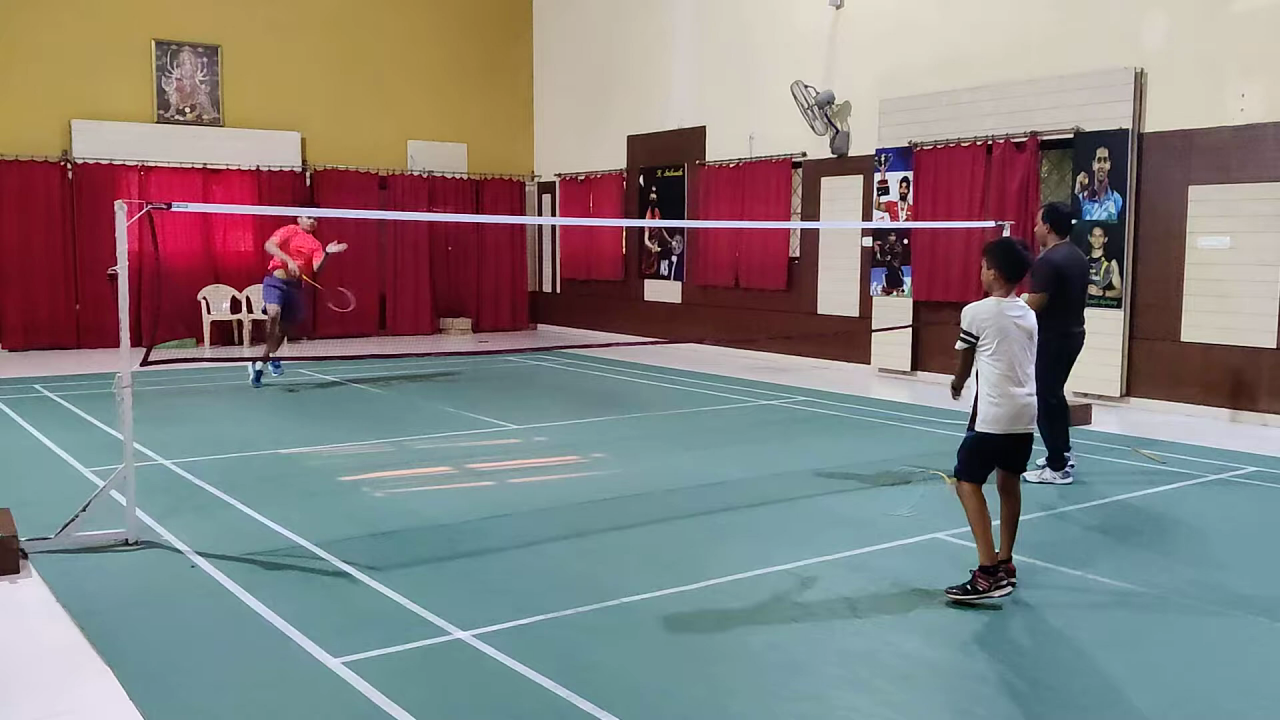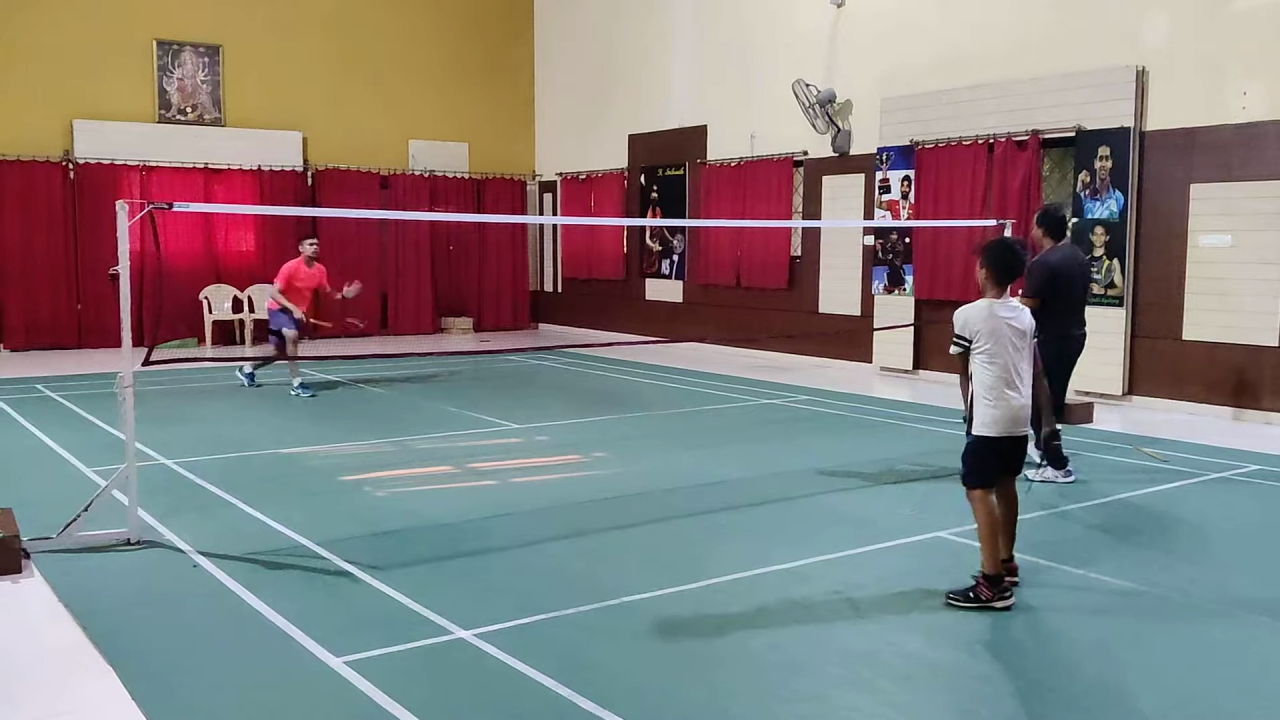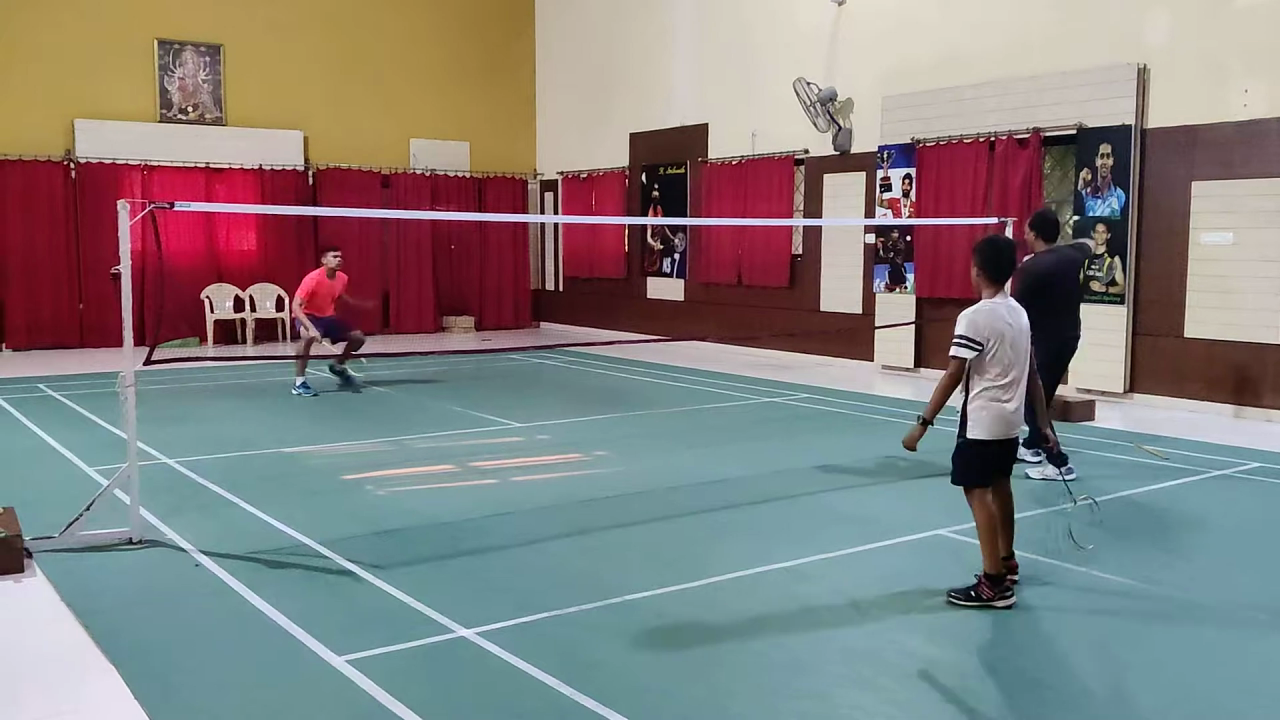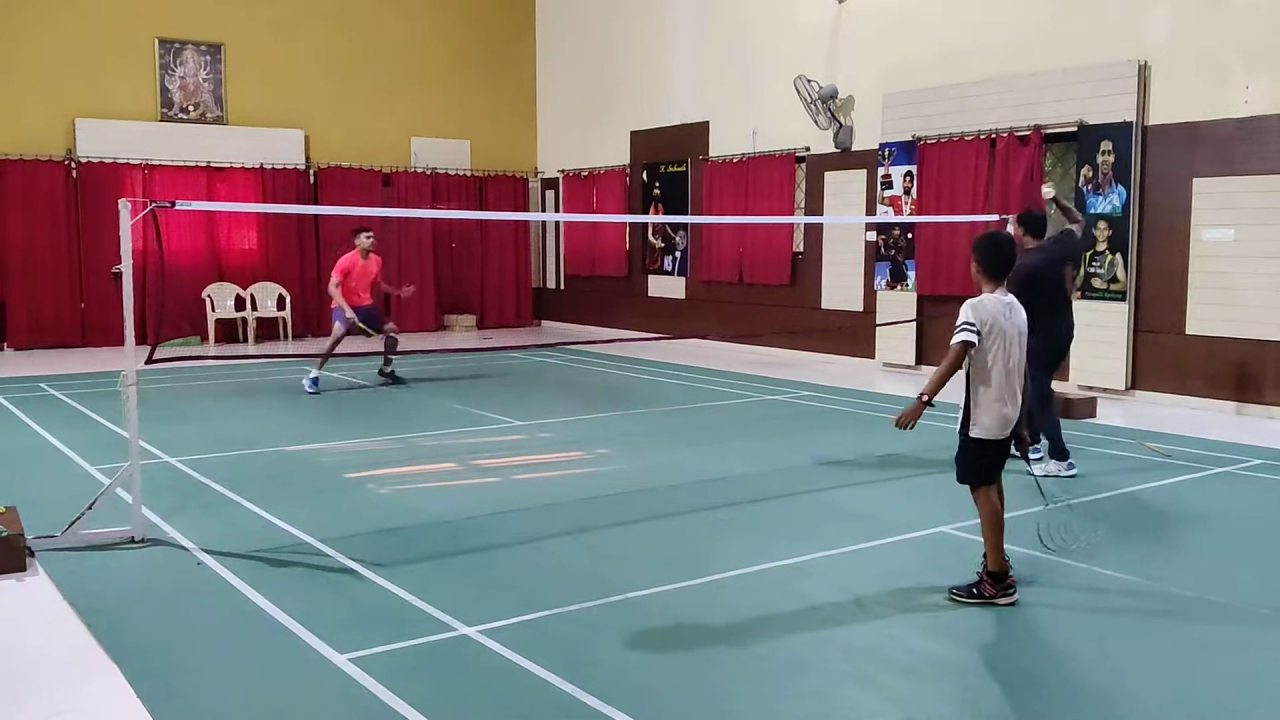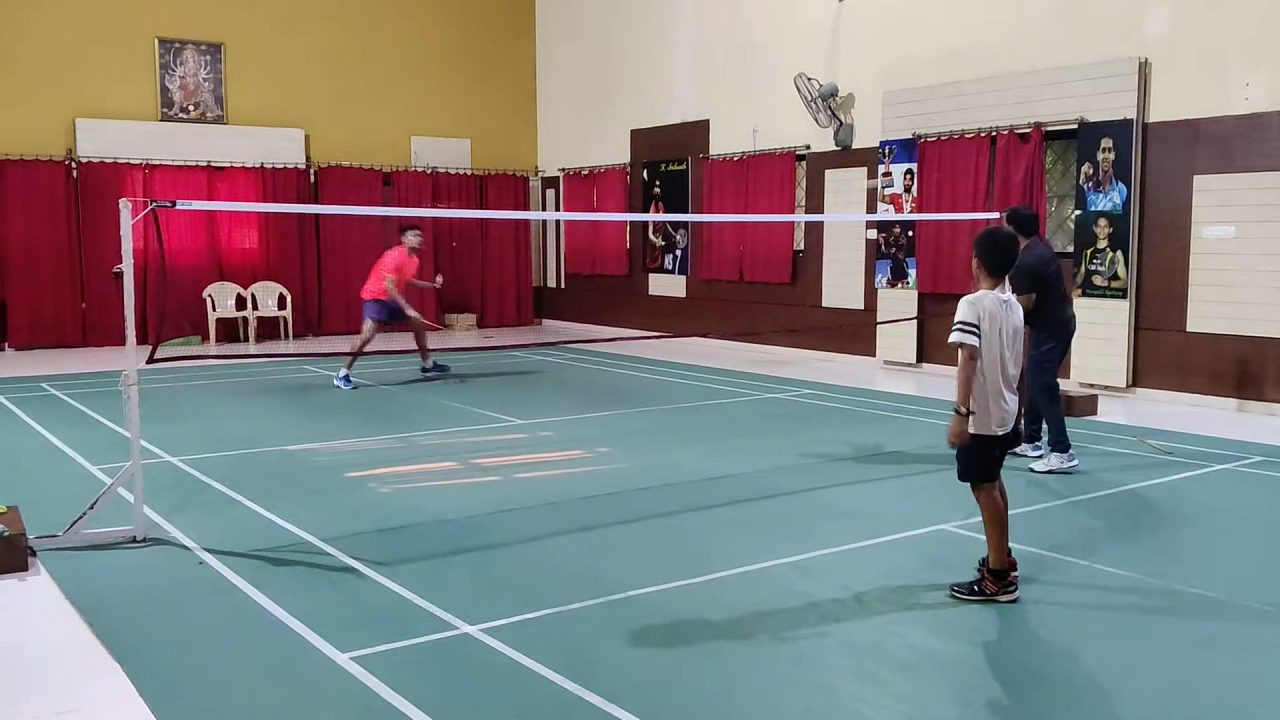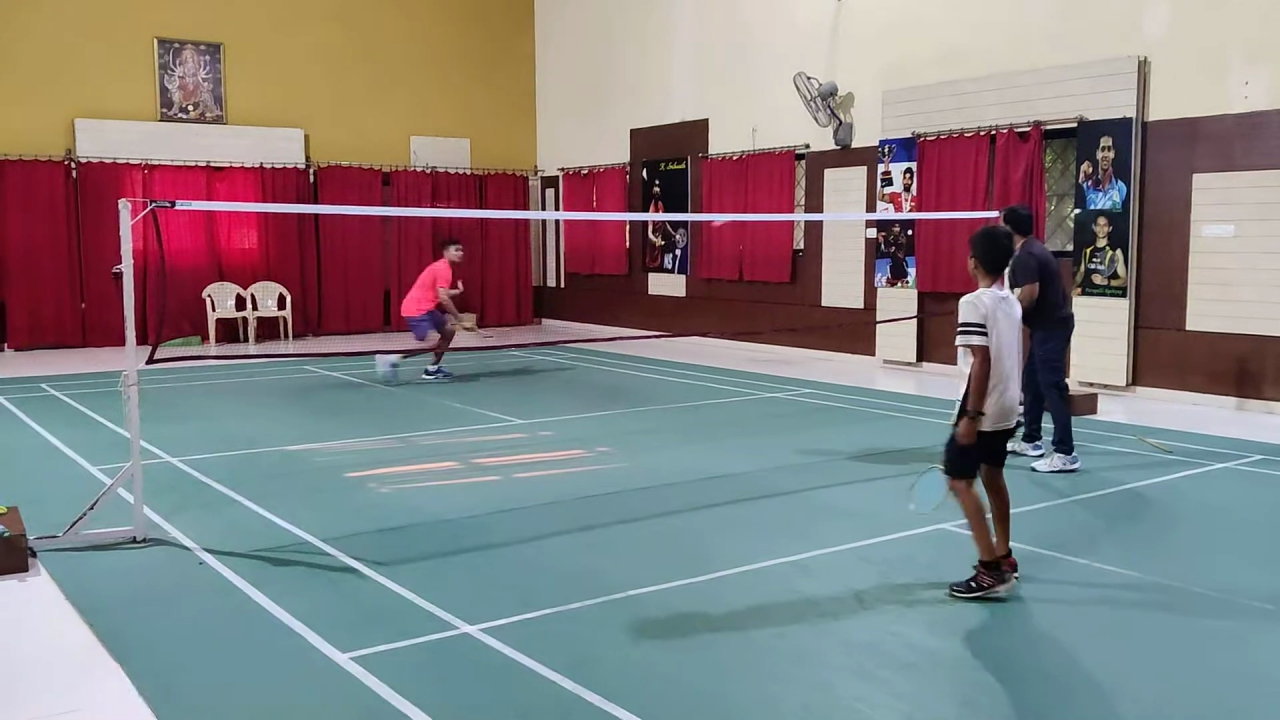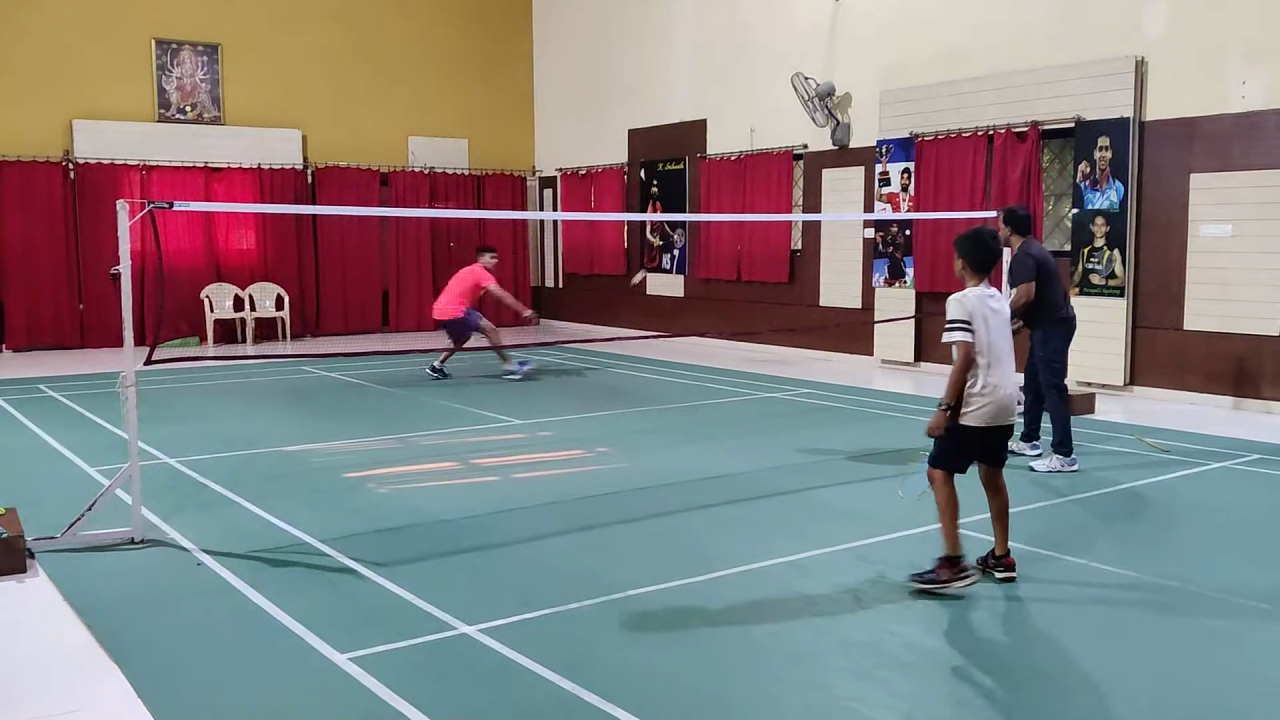
dt=0.2s
person 1, frame 1
left shoulder: (976, 312)
right shoulder: (1029, 315)
left elbow: (965, 362)
left wrist: (957, 382)
left hip: (992, 417)
right hip: (1024, 415)
left knee: (967, 485)
right knee: (1008, 483)
left ankle: (989, 573)
right ankle: (1004, 562)
person 1, frame 2
left shoulder: (967, 315)
right shoulder: (1025, 315)
left elbow: (966, 373)
right elbow: (1036, 372)
left wrist: (971, 411)
right wrist: (1047, 420)
left hip: (988, 420)
right hip: (1019, 418)
left knee: (979, 493)
right knee: (1005, 487)
left ankle: (994, 584)
right ankle: (1006, 563)
person 1, frame 3
left shoulder: (974, 317)
right shoulder: (1019, 313)
left elbow: (955, 375)
right elbow: (1030, 374)
left wrist: (924, 421)
right wrist: (1043, 423)
left hip: (984, 422)
right hip: (1012, 419)
left knee: (978, 492)
right knee: (1000, 487)
left ankle: (994, 583)
right ankle: (1005, 561)
person 1, frame 4
left shoulder: (975, 309)
right shoulder: (1017, 308)
left elbow: (955, 357)
right elbow: (1018, 370)
left wrist: (921, 401)
right wrist: (1019, 424)
left hip: (983, 418)
right hip: (1007, 415)
left knee: (983, 490)
right knee: (992, 485)
left ankle: (997, 581)
right ankle: (997, 560)
person 1, frame 5
left shoulder: (972, 304)
right shoulder: (1014, 306)
left elbow: (969, 361)
right elbow: (1015, 363)
left wrist: (960, 412)
left hip: (981, 414)
right hip: (1006, 412)
left knee: (984, 488)
right knee: (992, 481)
left ankle: (998, 578)
right ankle: (1002, 558)
person 1, frame 6
left shoulder: (973, 303)
right shoulder: (1011, 301)
left elbow: (980, 363)
left wrist: (968, 416)
left hip: (984, 411)
right hip: (1007, 407)
left knee: (959, 481)
right knee: (992, 475)
left ankle: (993, 566)
right ankle: (1003, 556)
person 1, frame 7
left shoulder: (961, 301)
right shoulder: (1000, 300)
left elbow: (965, 358)
left wrist: (945, 408)
left hip: (977, 407)
right hip: (1005, 404)
left knee: (940, 474)
right knee: (992, 475)
left ankle: (953, 562)
right ankle: (1001, 557)
person 2, frame 1
left shoulder: (1047, 261)
right shoulder: (1079, 257)
left elbow: (1035, 304)
left hip: (1052, 339)
right hip: (1072, 334)
left knee: (1044, 401)
right knee: (1055, 396)
left ankle: (1057, 468)
right ankle: (1063, 452)
person 2, frame 2
left shoulder: (1041, 264)
right shoulder: (1080, 259)
left elbow: (1027, 308)
left hip: (1051, 340)
right hip: (1074, 336)
right knee: (1053, 398)
left ankle: (1059, 467)
right ankle: (1044, 448)
person 2, frame 3
left shoulder: (1029, 269)
right shoulder: (1075, 254)
right elbow: (1088, 246)
left hip: (1043, 342)
right hip: (1068, 338)
left ankle: (1059, 465)
right ankle: (1032, 447)
person 2, frame 4
left shoulder: (1022, 267)
right shoulder: (1061, 245)
right elbow: (1077, 223)
right wrist: (1056, 200)
left hip: (1042, 335)
right hip: (1062, 331)
left knee: (1038, 395)
right knee: (1034, 387)
left ankle: (1061, 459)
right ankle: (1031, 443)
person 2, frame 5
left shoulder: (1025, 261)
right shoulder: (1041, 248)
left elbow: (1025, 305)
left hip: (1049, 330)
right hip: (1057, 324)
left knee: (1044, 388)
right knee: (1034, 383)
left ankle: (1061, 452)
right ankle: (1031, 441)
person 2, frame 6
left shoulder: (1025, 256)
right shoulder: (1033, 249)
left elbow: (1029, 296)
left hip: (1051, 327)
right hip: (1049, 324)
left knee: (1053, 387)
right knee: (1032, 381)
left ankle: (1065, 454)
right ankle: (1031, 440)
person 2, frame 7
left shoulder: (1022, 256)
right shoulder: (1033, 249)
left elbow: (1025, 296)
right wrist: (1022, 321)
left hip: (1052, 327)
right hip: (1050, 324)
left knee: (1052, 387)
right knee: (1033, 381)
left ankle: (1064, 455)
right ankle: (1029, 440)
